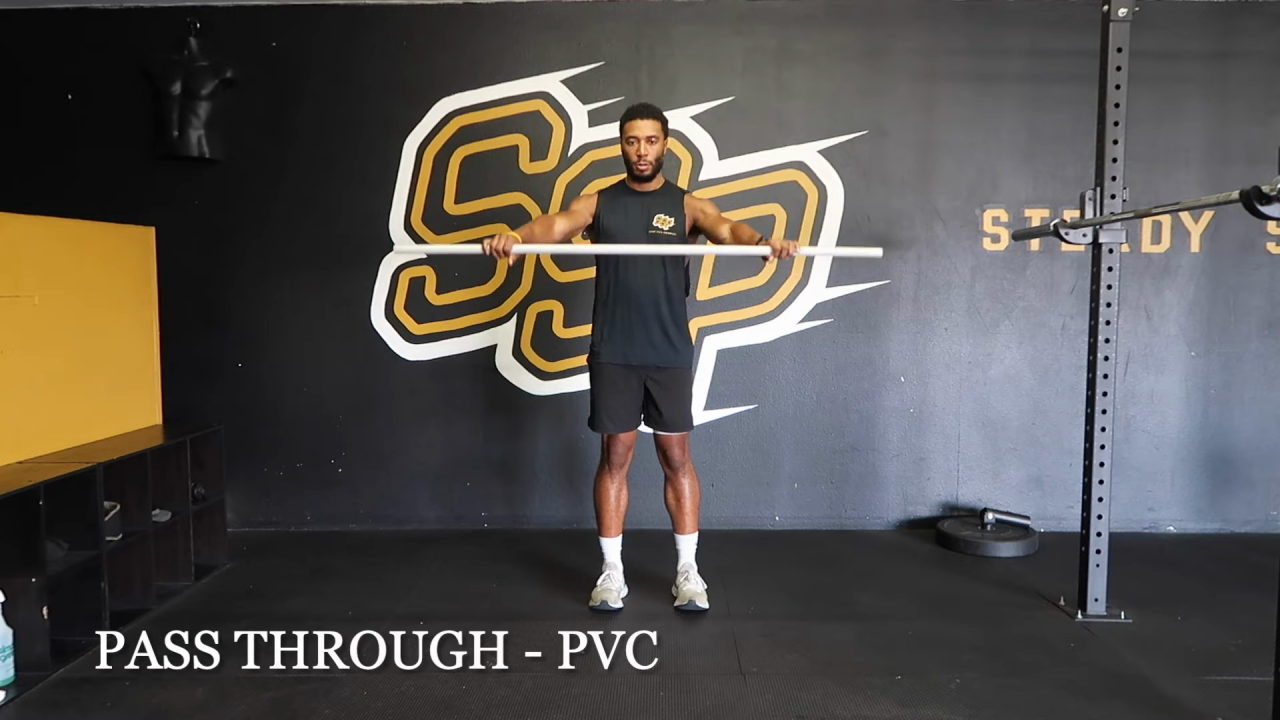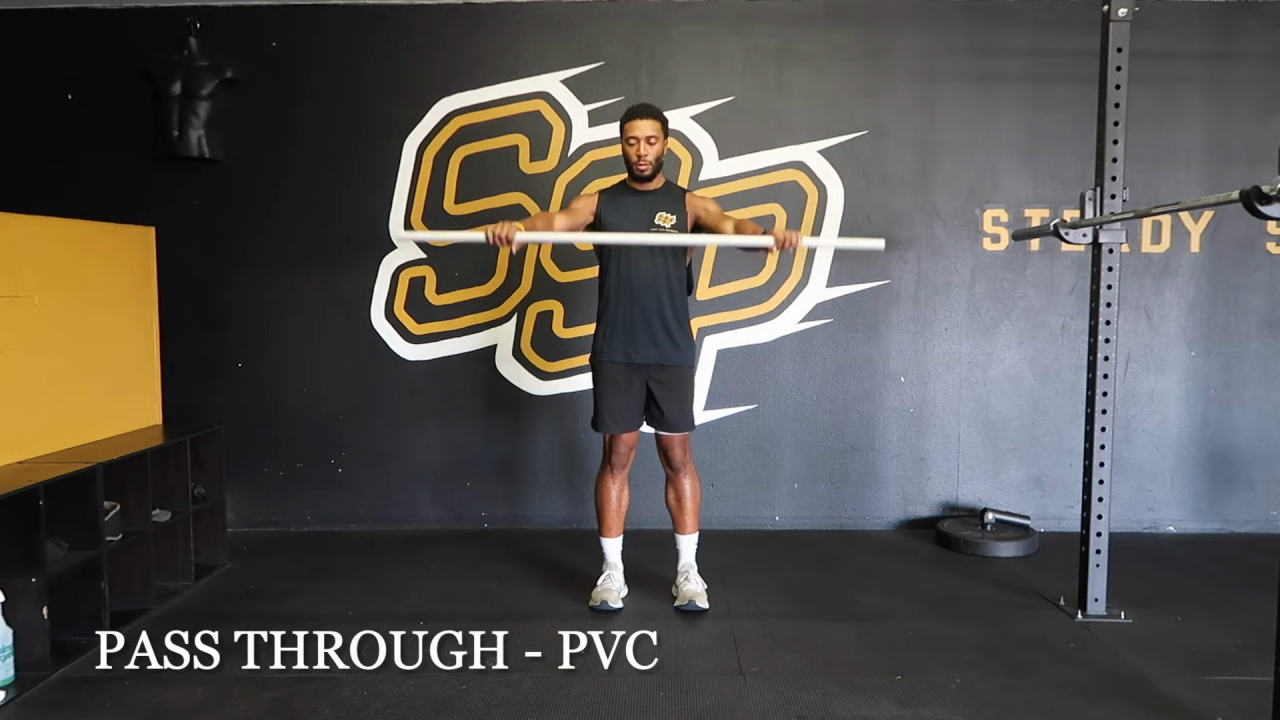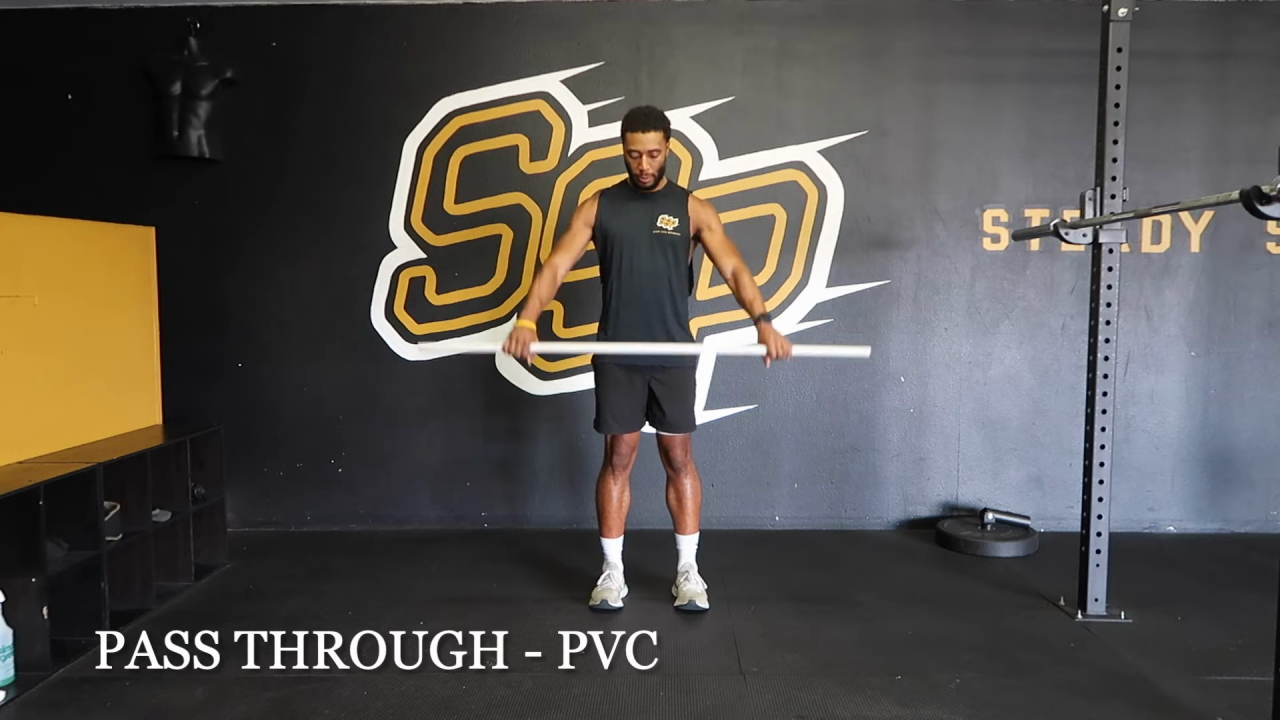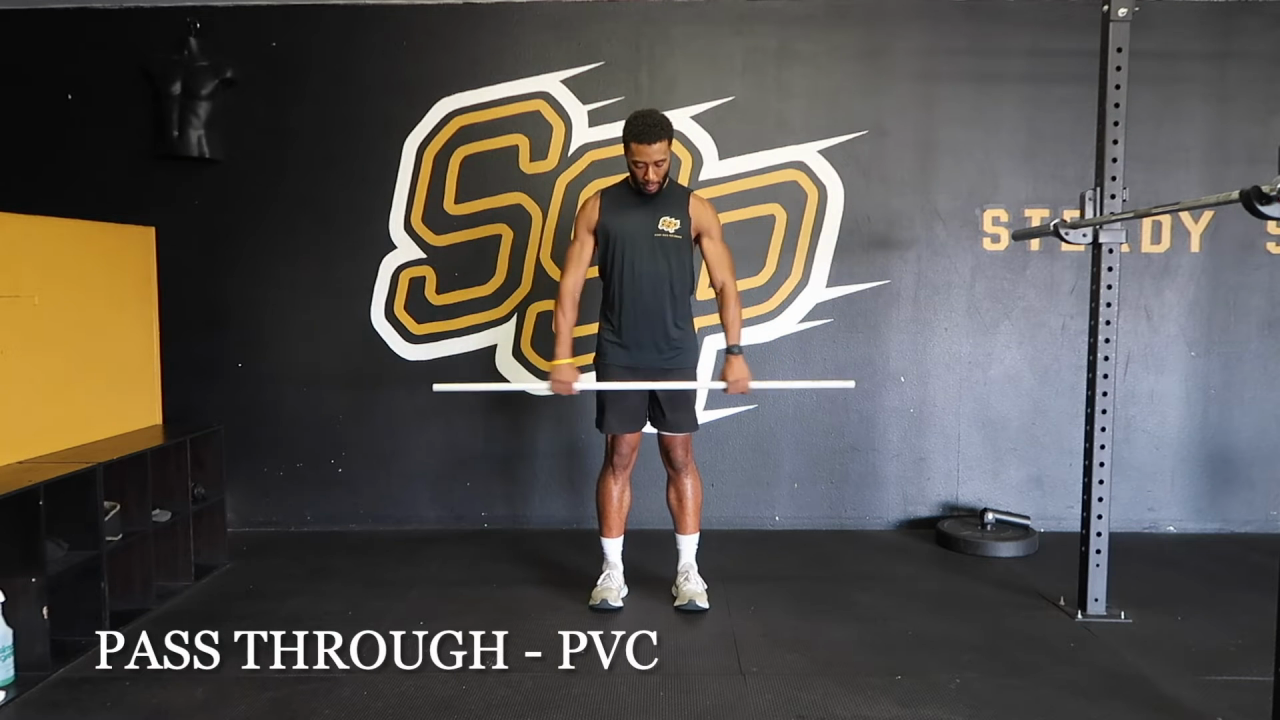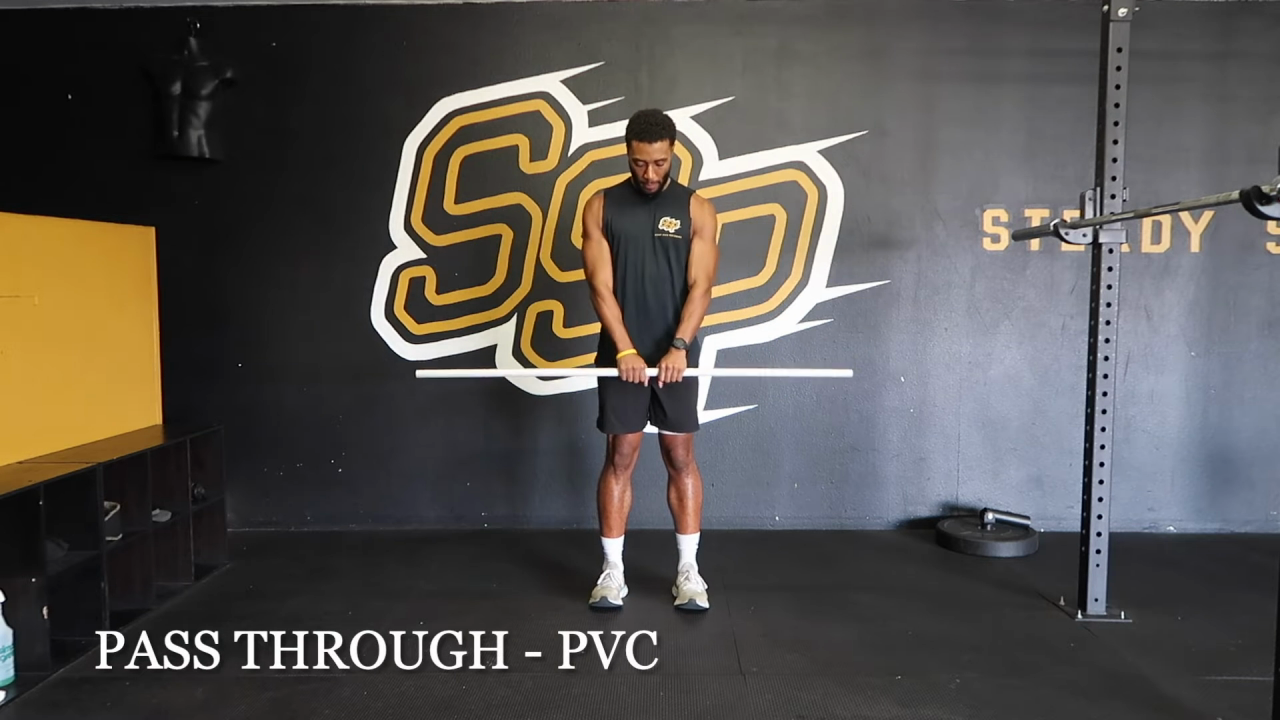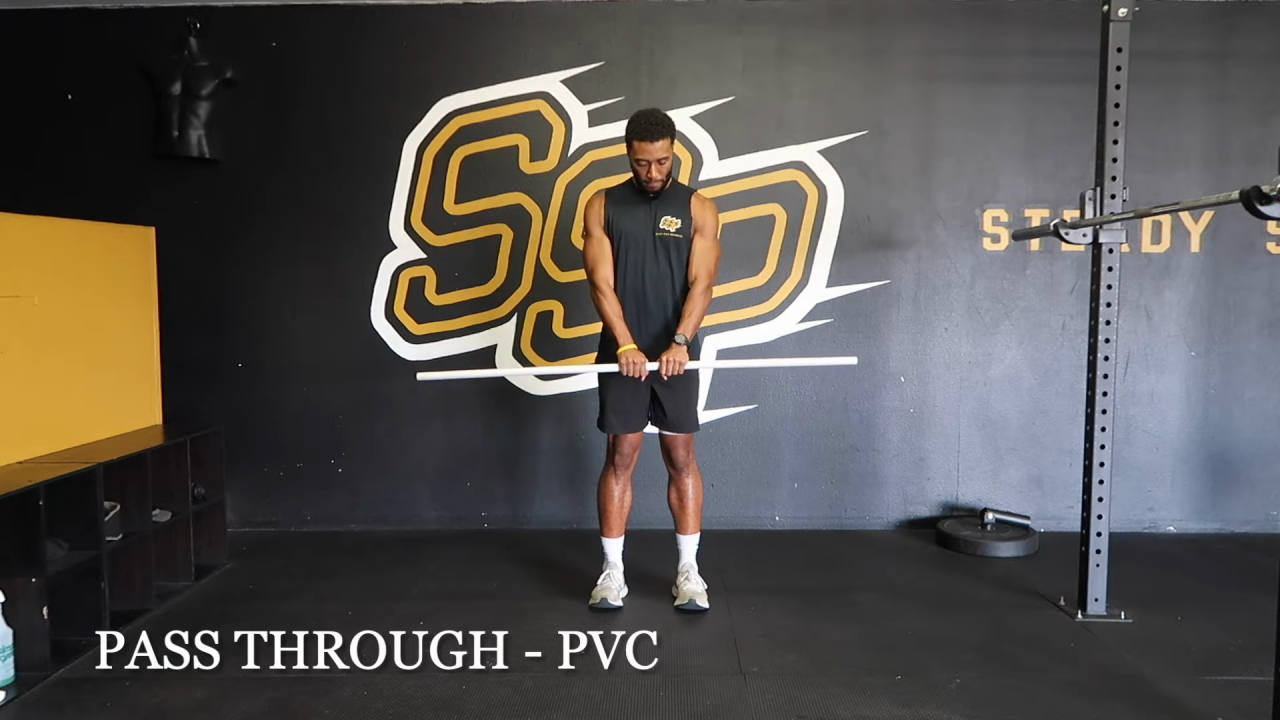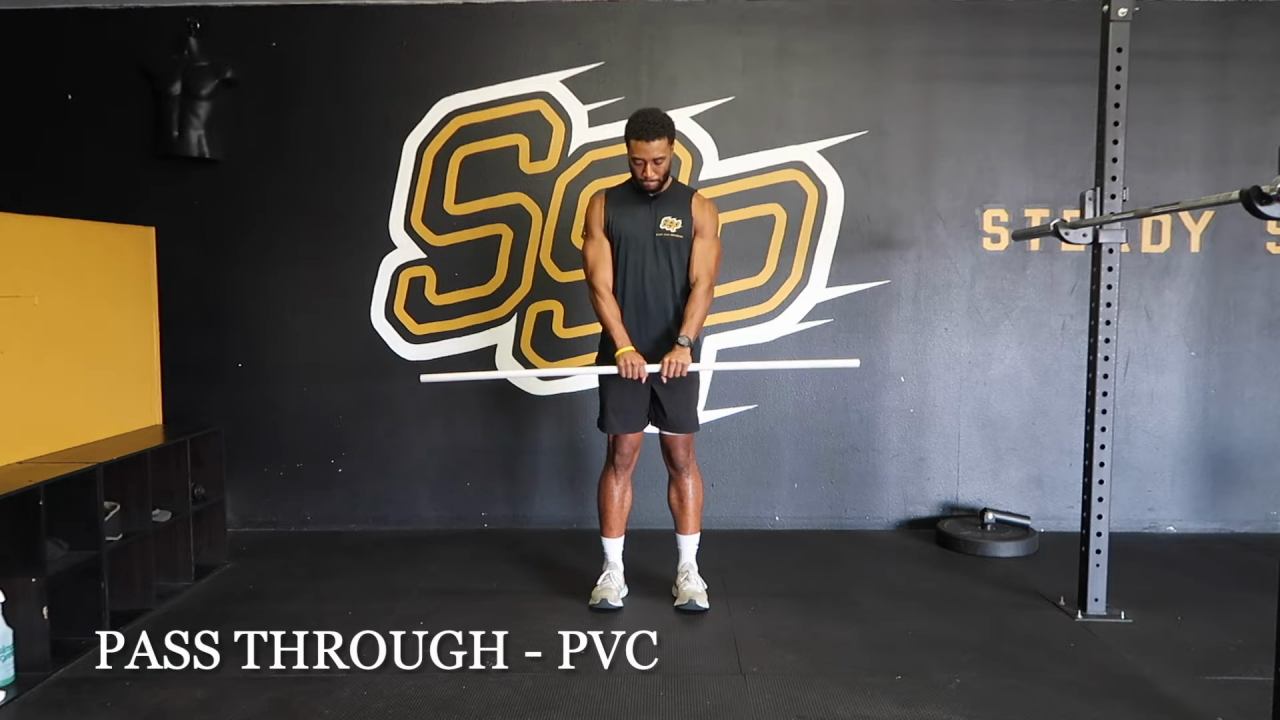
dt=0.3s
person 1, frame 1
left shoulder: (688, 205)
right shoulder: (597, 202)
left elbow: (728, 230)
right elbow: (553, 224)
left wrist: (765, 240)
right wrist: (515, 235)
left hip: (670, 354)
right hip: (613, 353)
left knee: (677, 458)
right knee: (614, 458)
left ankle: (687, 571)
right ankle: (611, 571)
person 1, frame 2
left shoulder: (691, 204)
right shoulder: (598, 202)
left elbow: (731, 226)
right elbow: (555, 221)
left wrist: (768, 232)
right wrist: (518, 226)
left hip: (672, 353)
right hip: (615, 353)
left knee: (678, 458)
right knee: (616, 458)
left ankle: (687, 571)
right ankle: (612, 572)
person 1, frame 3
left shoulder: (692, 208)
right shoulder: (598, 206)
left elbow: (733, 267)
right elbow: (557, 265)
left wrist: (763, 321)
right wrist: (527, 320)
left hip: (674, 355)
right hip: (616, 355)
left knee: (679, 459)
right knee: (617, 459)
left ankle: (687, 571)
right ankle: (612, 572)
person 1, frame 4
left shoulder: (695, 208)
right shoulder: (598, 206)
left elbow: (725, 283)
right elbow: (570, 284)
left wrist: (735, 352)
right wrist: (562, 355)
left hip: (675, 356)
right hip: (618, 357)
left knee: (679, 458)
right knee: (618, 458)
left ankle: (687, 570)
right ankle: (612, 571)
person 1, frame 5
left shoulder: (696, 209)
right shoulder: (601, 206)
left elbow: (700, 286)
right elbow: (601, 287)
left wrist: (679, 347)
right wrist: (625, 351)
left hip: (675, 354)
right hip: (622, 354)
left knee: (680, 457)
right knee: (619, 458)
left ankle: (688, 570)
right ankle: (612, 570)
person 1, frame 6
left shoulder: (697, 207)
right shoulder: (602, 205)
left elbow: (701, 283)
right elbow: (602, 283)
left wrist: (679, 342)
right wrist: (626, 346)
left hip: (676, 353)
right hip: (622, 354)
left knee: (681, 458)
right knee: (620, 458)
left ankle: (688, 570)
right ankle: (612, 570)
person 1, frame 7
left shoulder: (697, 208)
right shoulder: (603, 205)
left elbow: (702, 283)
right elbow: (600, 284)
left wrist: (685, 343)
right wrist: (624, 347)
left hip: (675, 354)
right hip: (622, 354)
left knee: (681, 458)
right knee: (620, 458)
left ankle: (688, 570)
right ankle: (612, 571)
